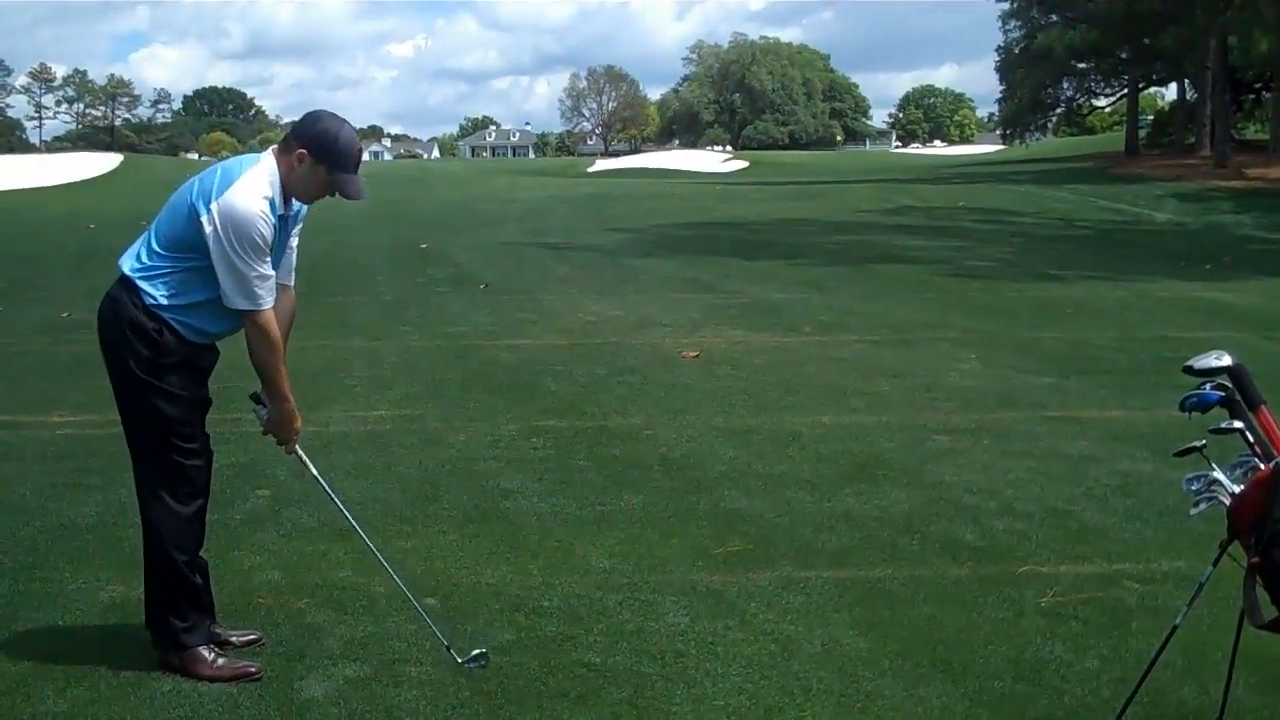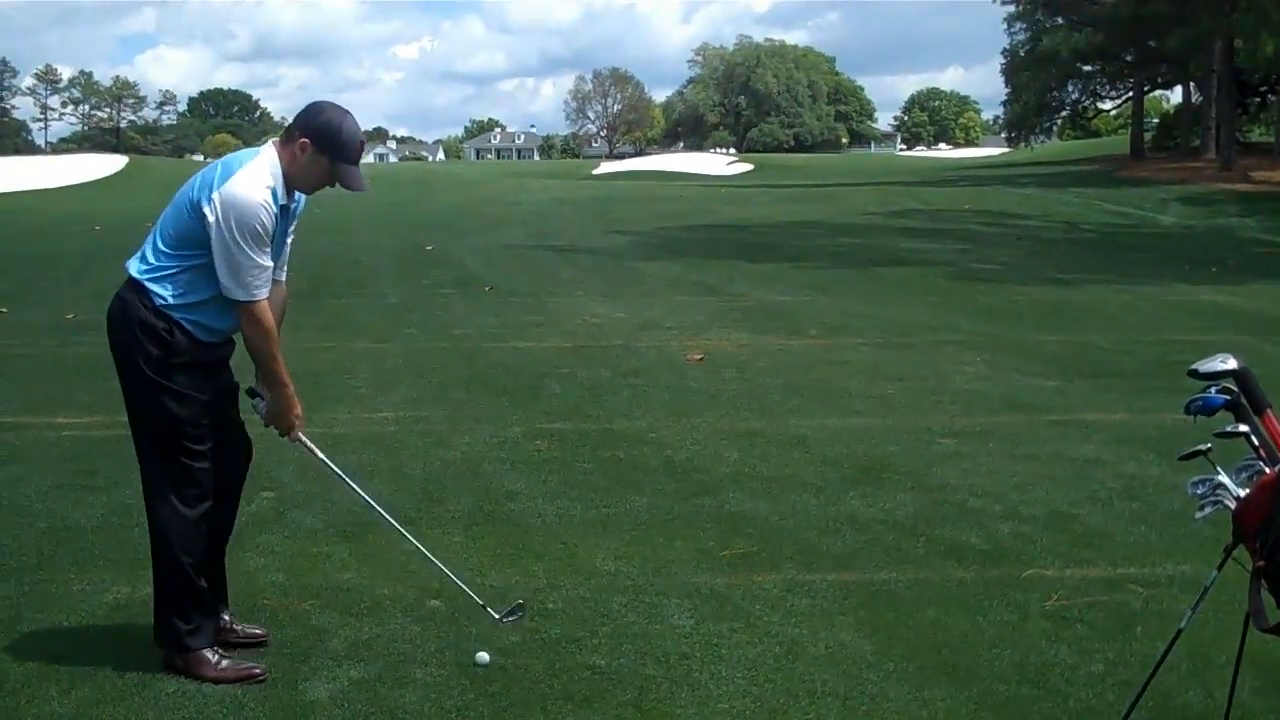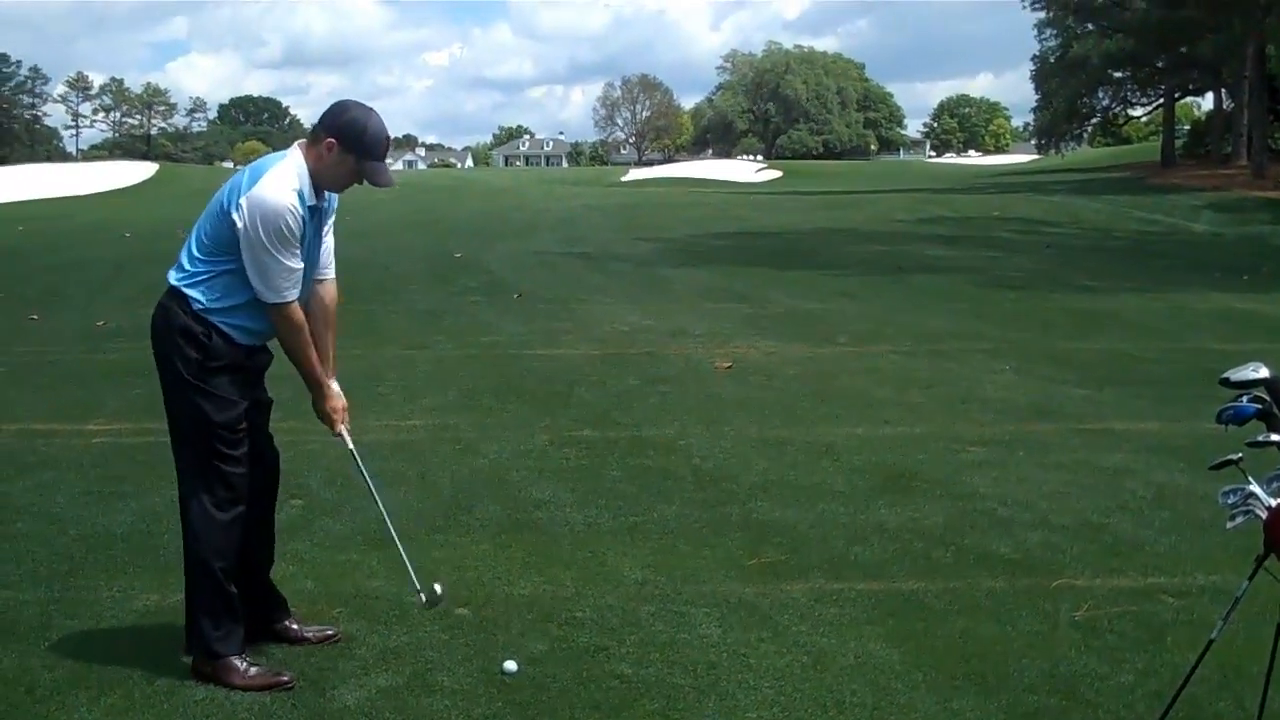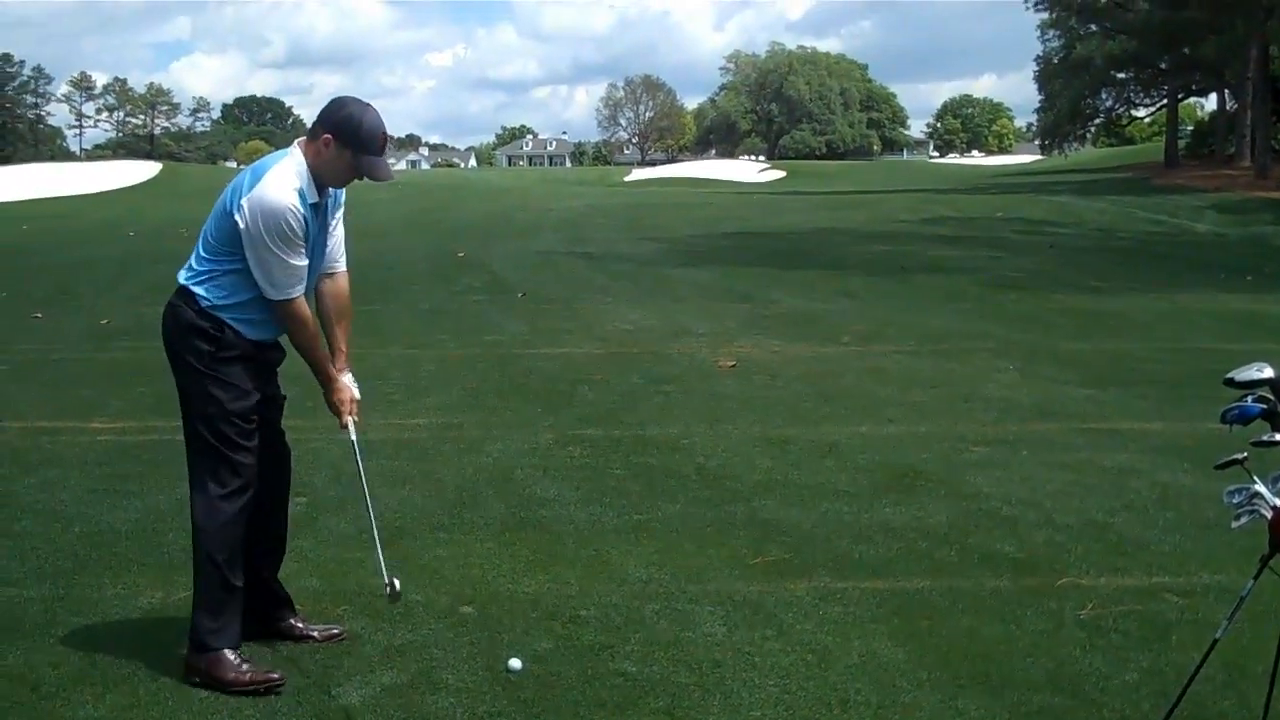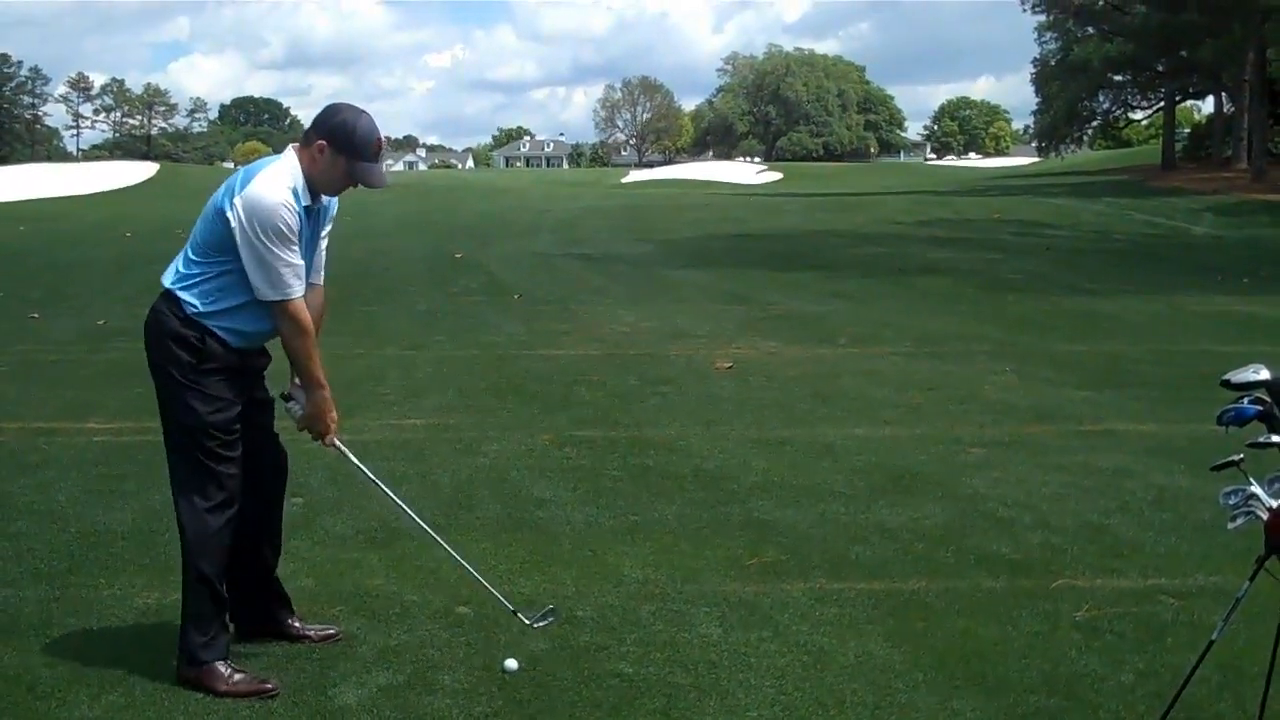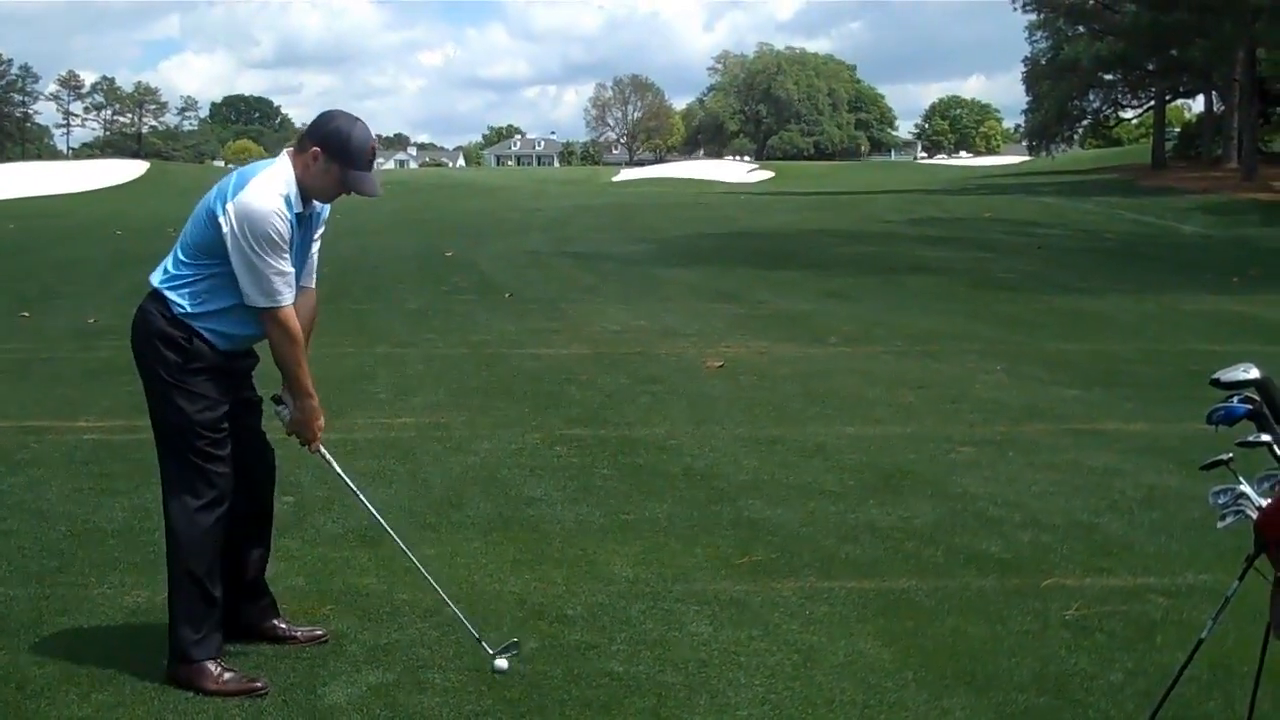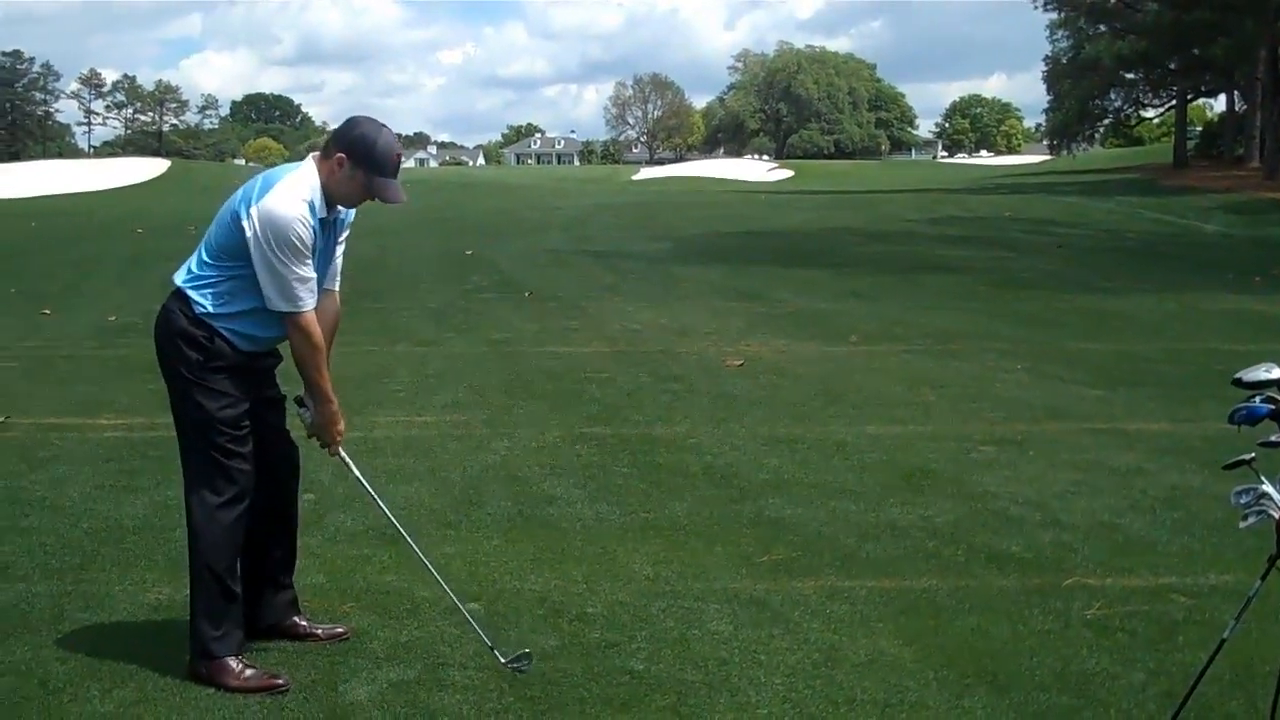
dt=0.3s
person 1, frame 1
left shoulder: (286, 198)
right shoulder: (245, 204)
left elbow: (281, 294)
right elbow: (257, 319)
left wrist: (275, 394)
right wrist: (283, 405)
left hip: (178, 331)
right hip: (144, 329)
left knee: (190, 475)
right knee: (175, 479)
left ankle: (190, 616)
right ankle: (181, 638)
person 1, frame 2
left shoulder: (285, 190)
right shoulder: (247, 194)
left elbow: (274, 288)
right elbow: (252, 309)
left wrist: (270, 384)
right wrist: (282, 392)
left hip: (193, 331)
right hip: (155, 330)
left knee: (228, 456)
right knee: (185, 481)
left ankle: (207, 609)
right ankle: (187, 640)
person 1, frame 3
left shoulder: (320, 193)
right shoulder: (273, 198)
left elbow: (320, 284)
right elbow: (284, 308)
left wrist: (330, 376)
right wrist: (319, 387)
left hip: (237, 341)
right hip: (197, 338)
left knee: (257, 478)
right knee: (218, 488)
left ankle: (260, 612)
right ankle: (215, 648)
person 1, frame 4
left shoulder: (327, 188)
right shoulder: (274, 197)
left elbow: (333, 277)
right elbow: (290, 304)
left wrist: (343, 367)
right wrist: (327, 381)
left hip: (249, 337)
right hip: (208, 334)
left knee: (270, 473)
right knee: (229, 479)
left ankle: (264, 610)
right ankle: (212, 645)
person 1, frame 5
left shoulder: (318, 198)
right shoulder: (267, 198)
left elbow: (311, 292)
right elbow: (288, 309)
left wrist: (307, 384)
right wrist: (319, 392)
left hip: (235, 344)
right hip: (190, 342)
left knee: (263, 474)
right knee: (211, 489)
left ankle: (261, 610)
right ankle: (202, 654)
person 1, frame 6
left shoulder: (310, 201)
right shoulder: (260, 204)
left elbow: (302, 296)
right elbow: (277, 317)
left wrist: (297, 392)
right wrist: (306, 400)
left hip: (222, 344)
right hip: (177, 341)
left knee: (253, 474)
right knee: (203, 488)
left ankle: (248, 612)
right ankle: (193, 653)
person 1, frame 7
left shoulder: (335, 206)
right shoulder: (283, 209)
left elbow: (326, 299)
right elbow: (300, 320)
left wrist: (319, 393)
right wrist: (326, 403)
left hip: (246, 343)
right hip: (199, 341)
left knee: (277, 472)
right knee: (224, 485)
left ankle: (271, 608)
right ankle: (214, 649)
